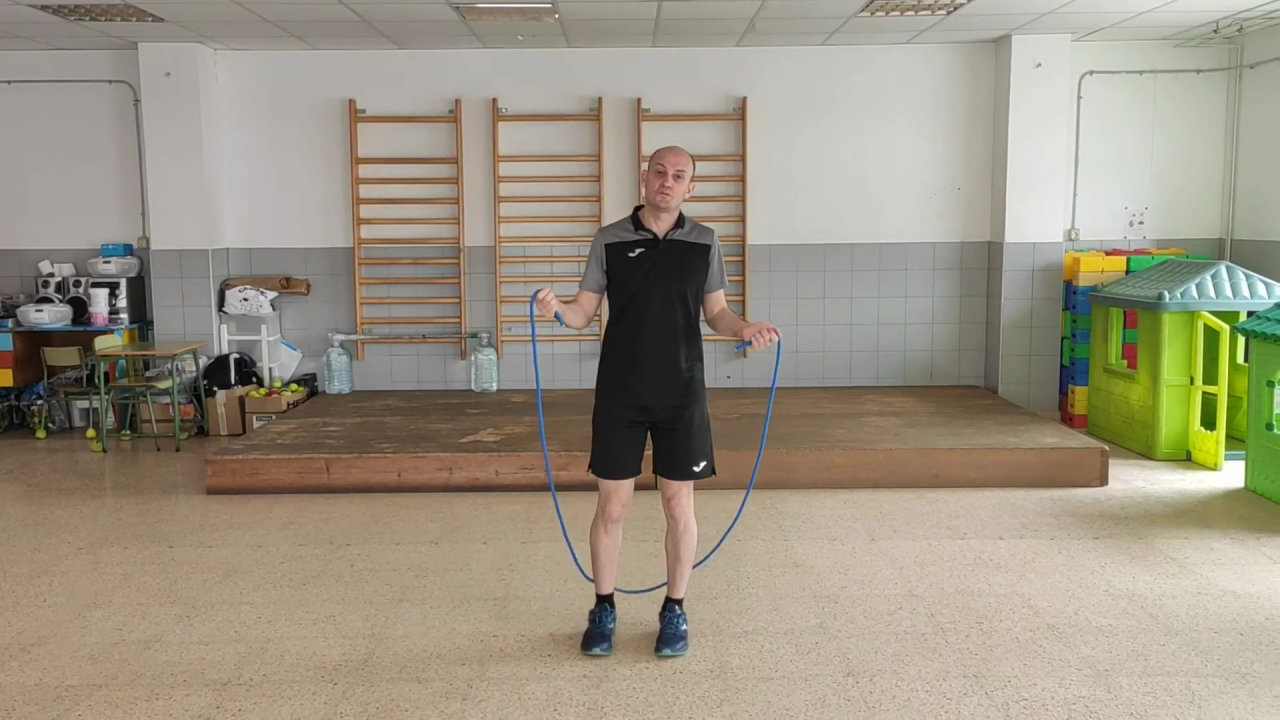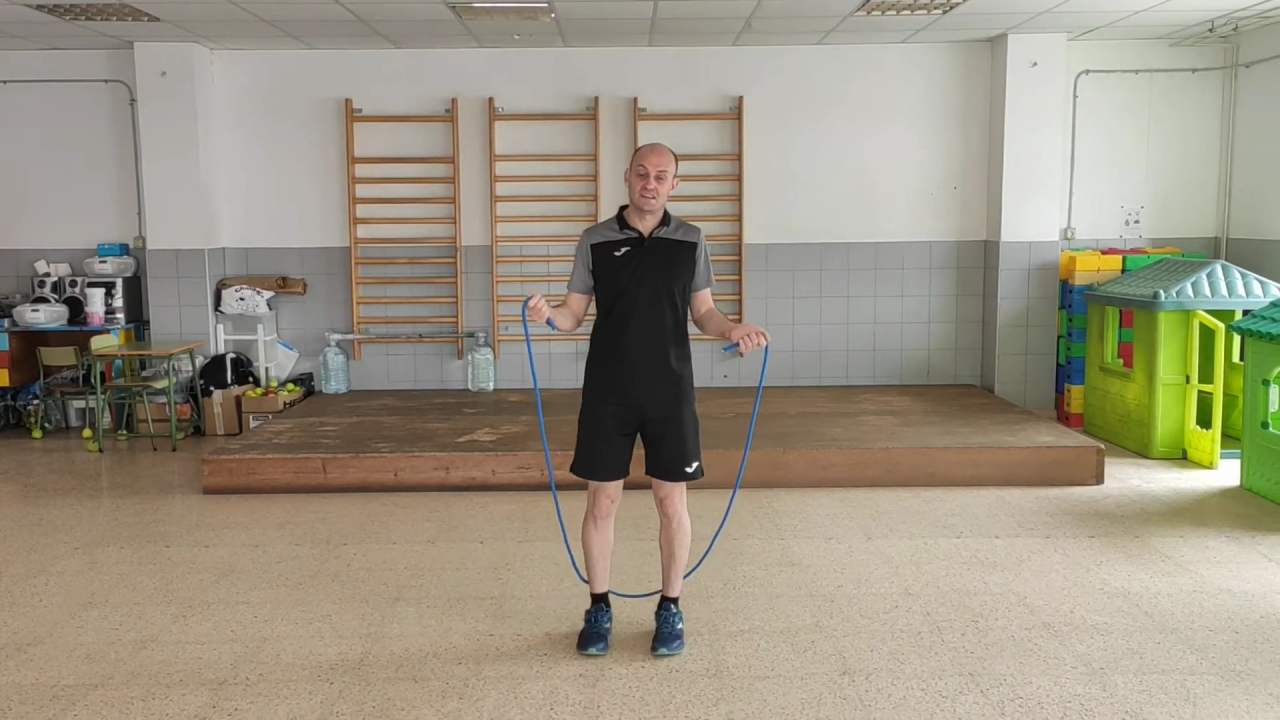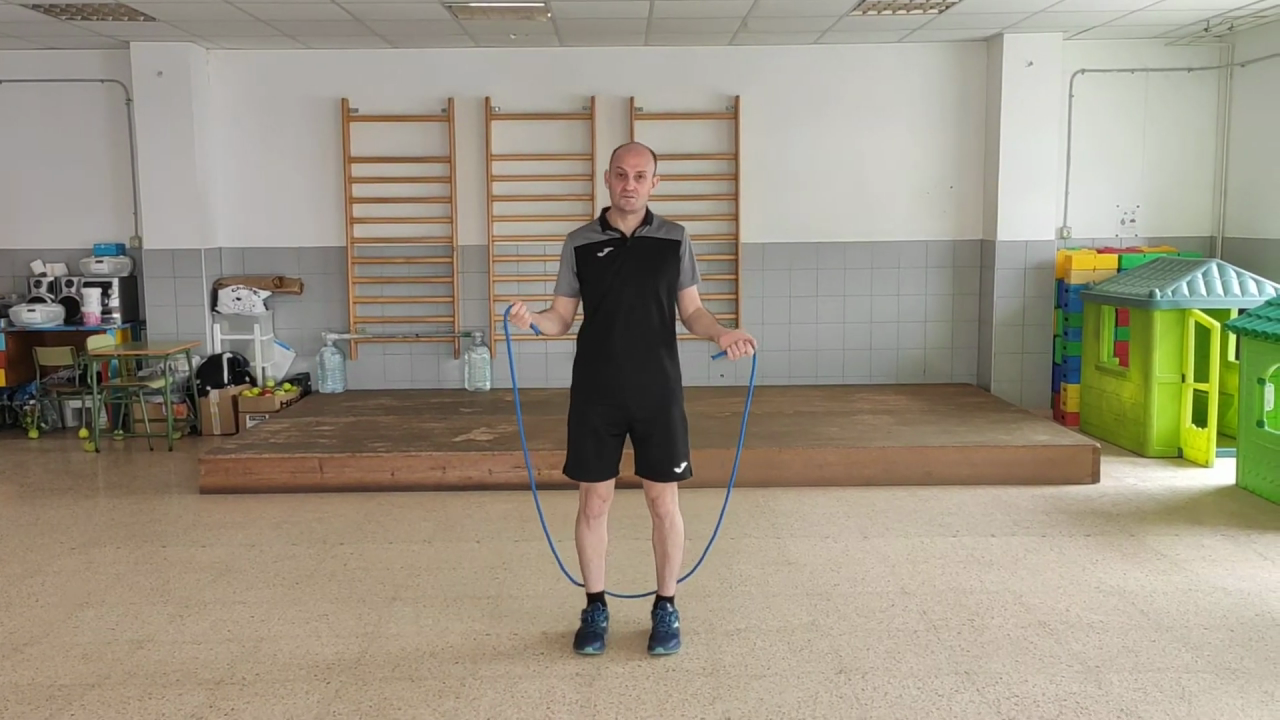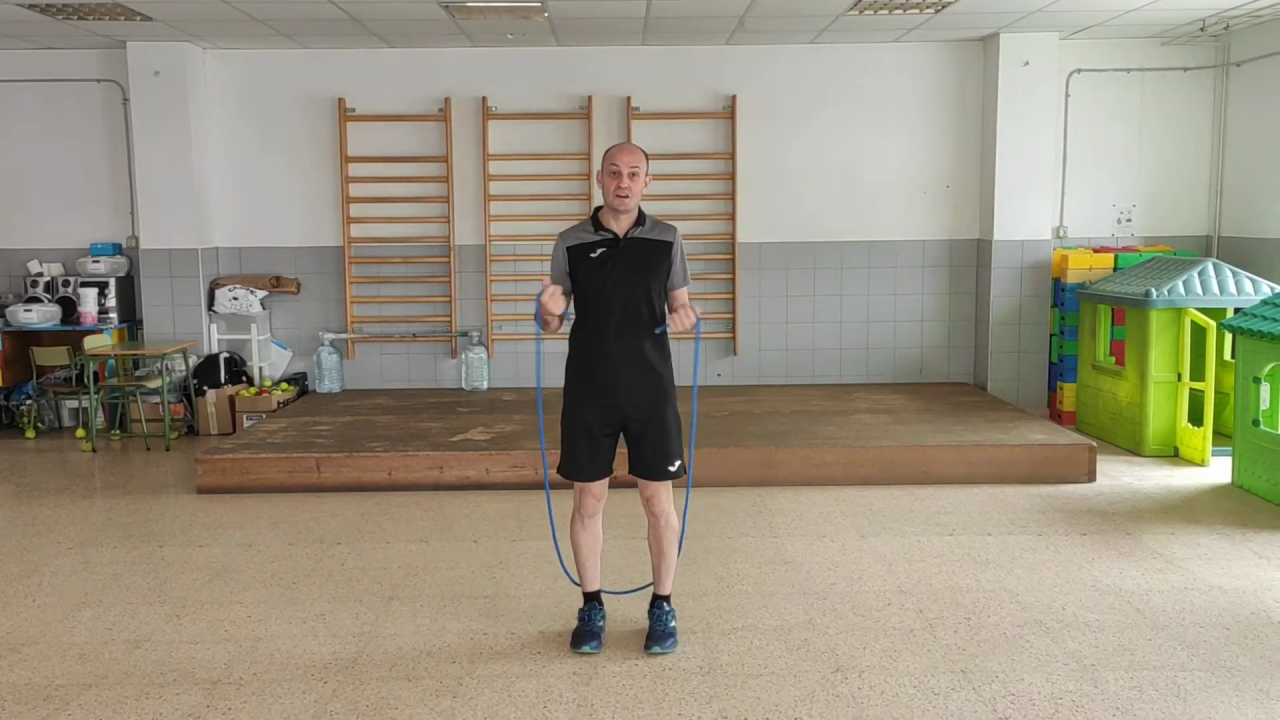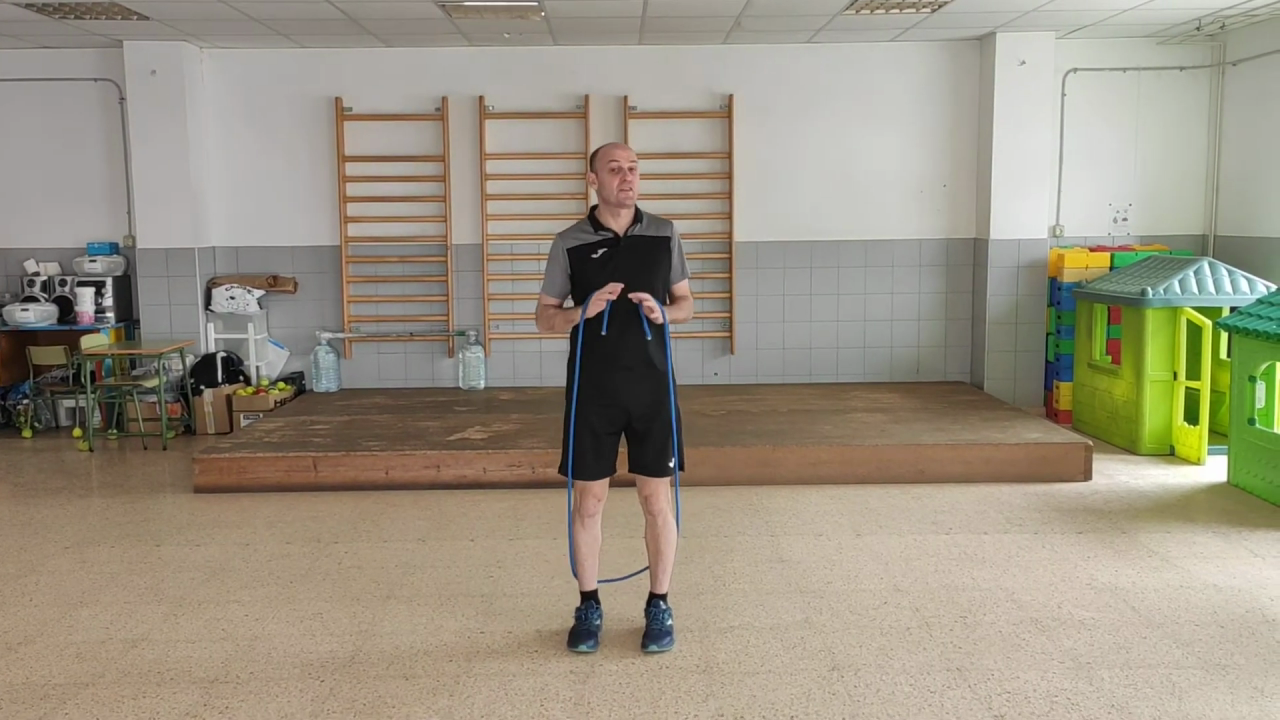
dt=0.4s
person 1, frame 1
left shoulder: (704, 242)
right shoulder: (609, 240)
left elbow: (715, 312)
right elbow: (584, 311)
left wrist: (745, 327)
right wrist: (555, 308)
left hip: (681, 394)
right hip: (619, 394)
left knee: (678, 504)
right knee: (612, 505)
left ankle: (674, 610)
right ankle: (604, 608)
person 1, frame 2
left shoulder: (690, 240)
right shoulder: (594, 241)
left elbow: (702, 311)
right elbow: (574, 315)
left wrist: (733, 329)
right wrist: (547, 313)
left hip: (670, 393)
right hip: (607, 394)
left knee: (672, 503)
right knee: (602, 502)
left ankle: (670, 608)
right ankle: (599, 608)
person 1, frame 3
left shoulder: (674, 238)
right shoulder: (579, 243)
left elbow: (691, 311)
right elbow: (562, 319)
left wrist: (722, 334)
right wrist: (531, 319)
left hip: (658, 391)
right hip: (596, 393)
left knee: (664, 502)
right knee: (593, 502)
left ankle: (665, 608)
right ankle: (595, 608)
person 1, frame 4
left shoulder: (666, 239)
right shoulder: (571, 242)
left elbow: (682, 305)
right elbow: (553, 320)
left wrist: (685, 318)
right wrist: (549, 311)
left hip: (651, 390)
right hip: (589, 392)
left knee: (659, 501)
right knee: (588, 501)
left ankle: (662, 607)
right ankle: (591, 607)
person 1, frame 5
left shoulder: (664, 234)
right shoulder: (570, 243)
left elbow: (686, 303)
right elbow: (544, 317)
left wrist: (663, 311)
right wrist: (583, 311)
left hip: (652, 387)
right hip: (593, 390)
left knee: (657, 499)
right knee: (588, 500)
left ankle: (659, 606)
right ankle: (589, 606)
